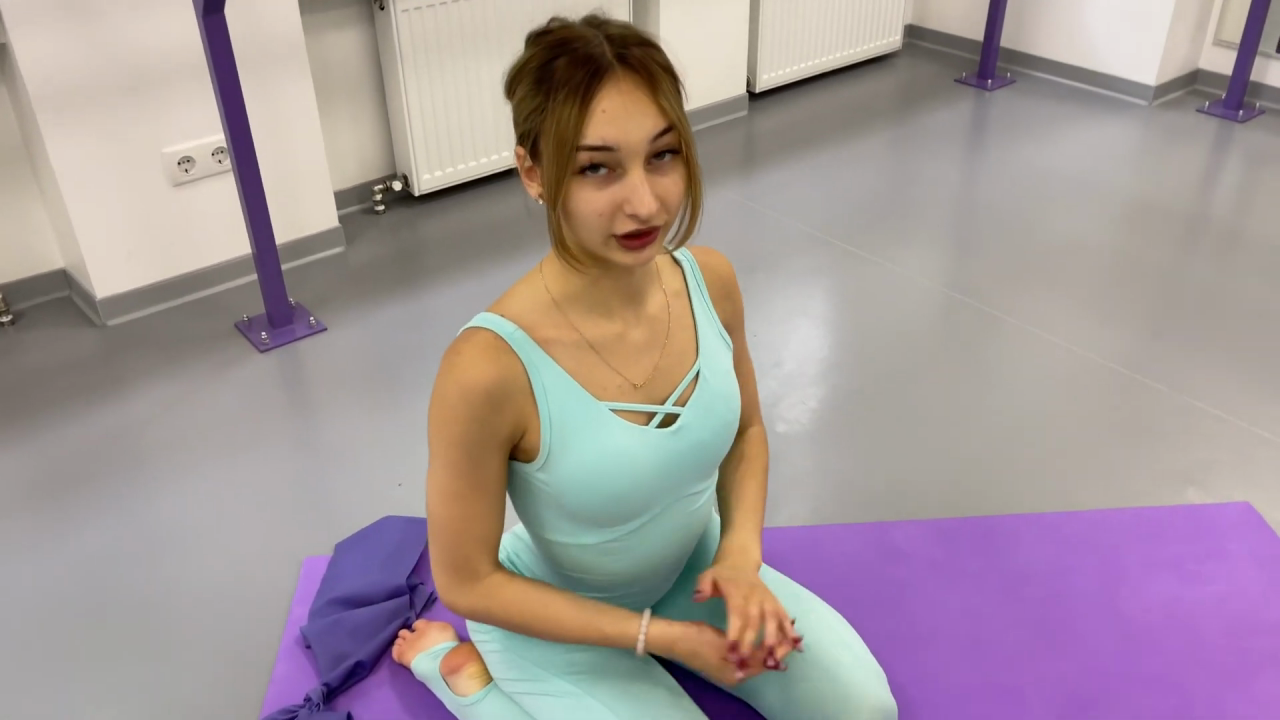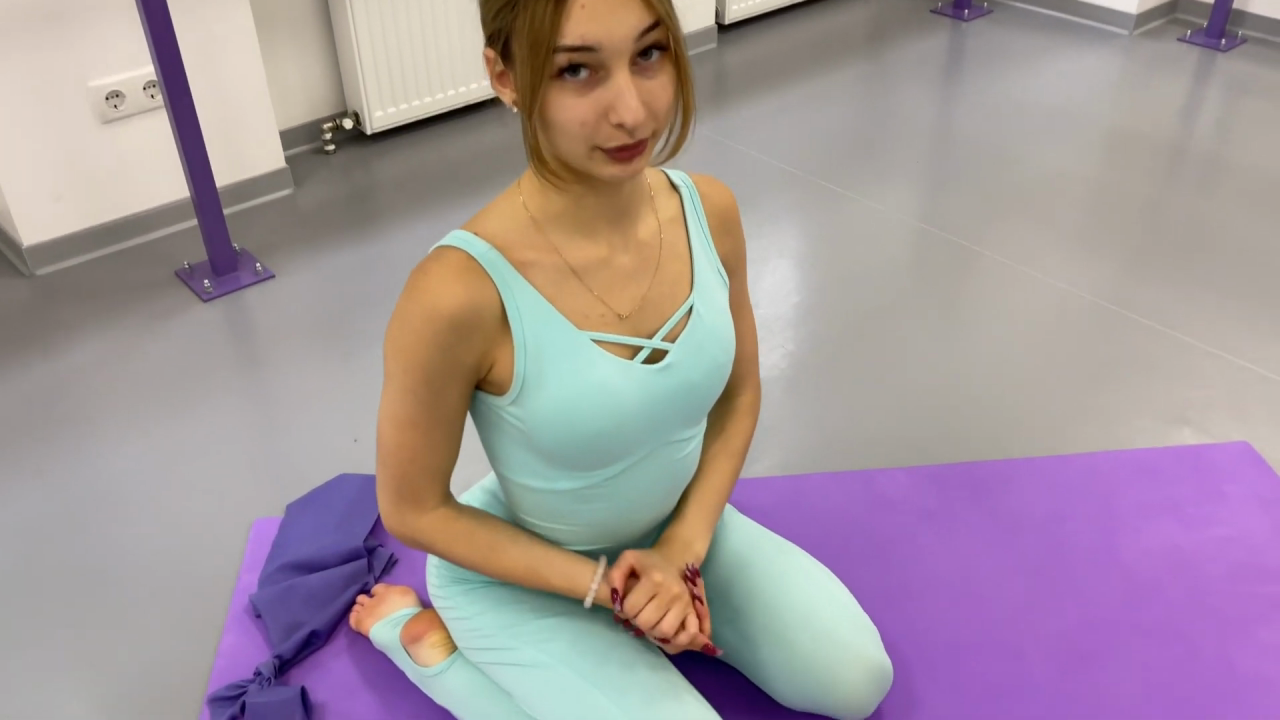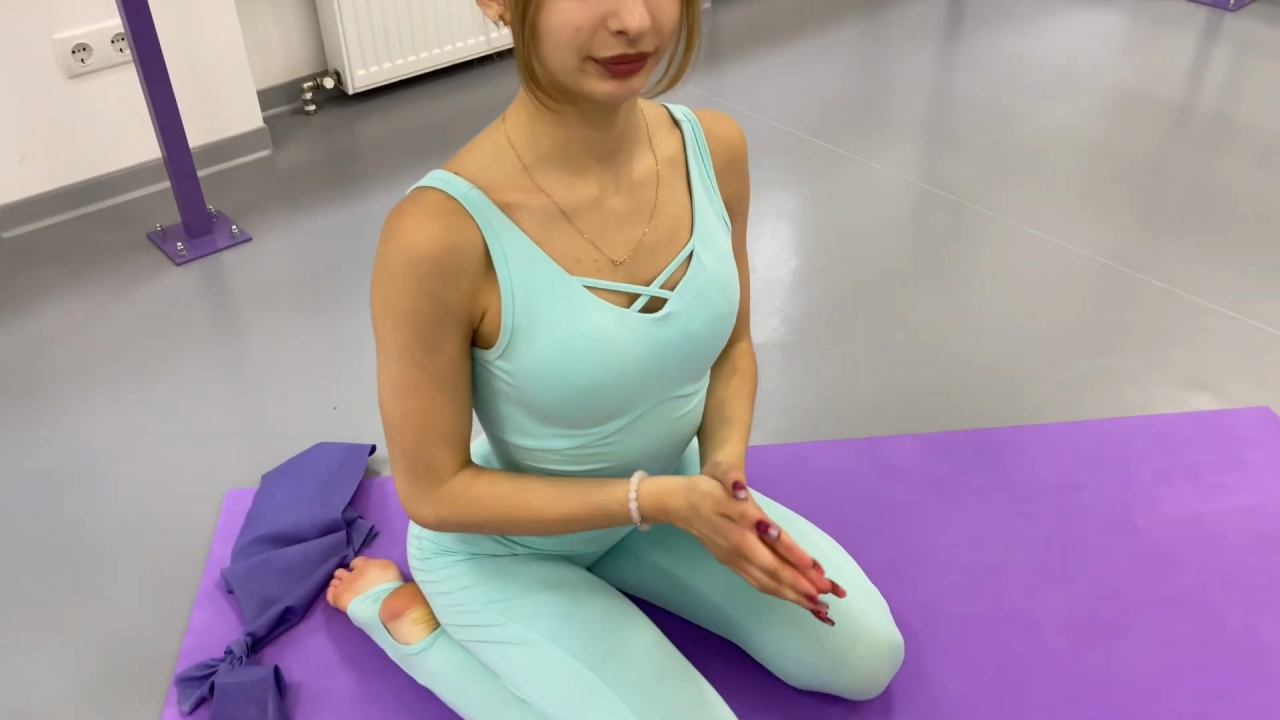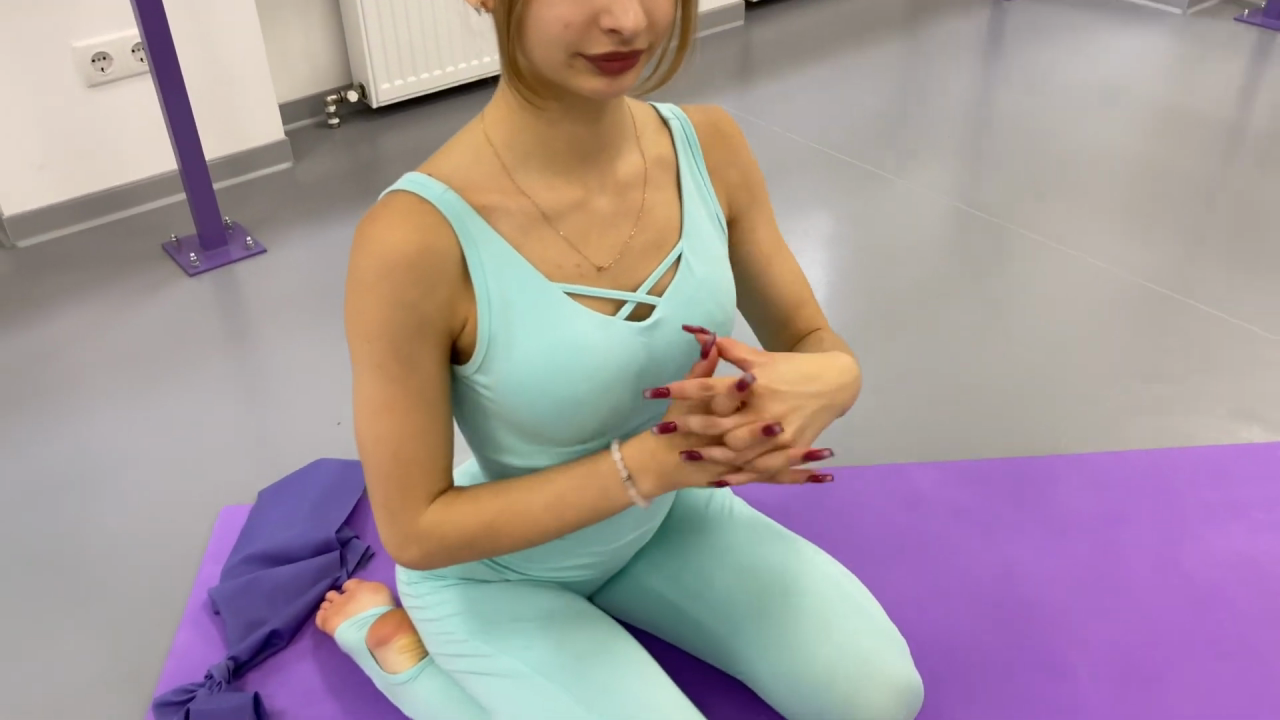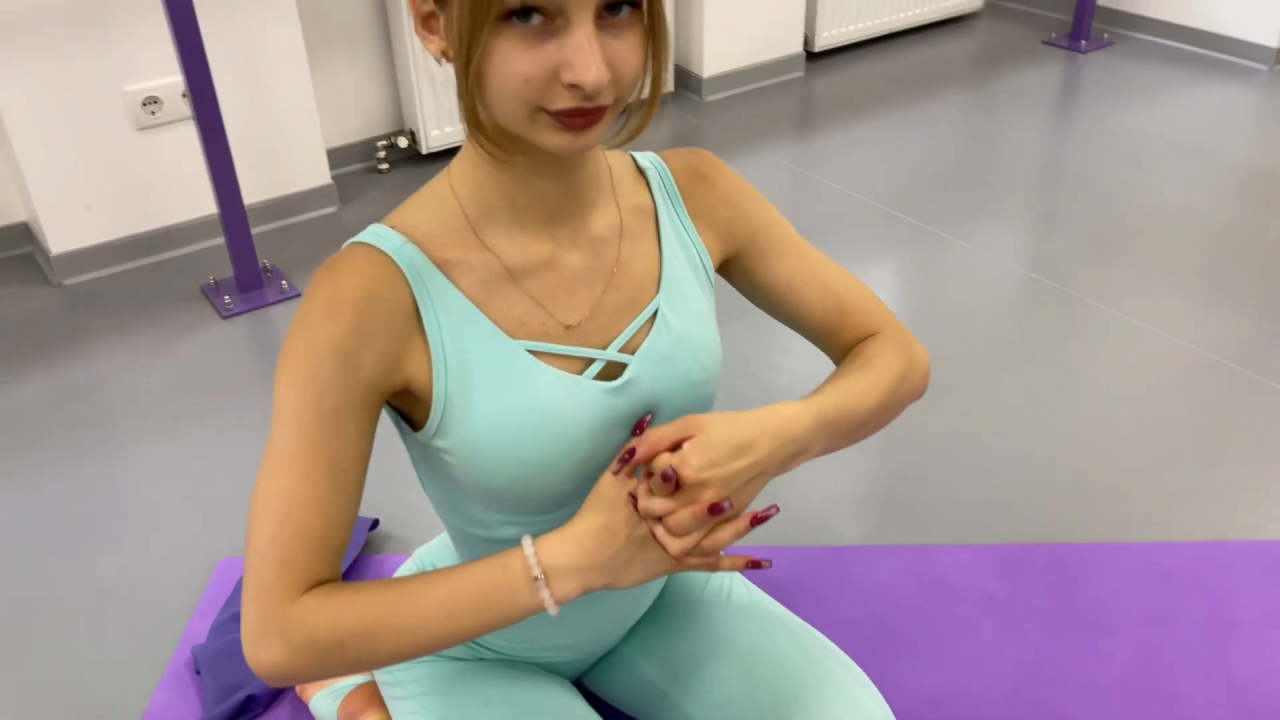
dt=0.5s
person 1, frame 1
left shoulder: (709, 280)
right shoulder: (490, 369)
left elbow: (745, 437)
right elbow: (465, 582)
left wrist: (741, 553)
right wrist: (655, 635)
left hip: (686, 568)
right hip: (554, 619)
person 1, frame 2
left shoulder: (708, 210)
right shoulder: (460, 291)
left elbow: (738, 396)
right elbow: (411, 509)
left wrist: (682, 546)
right wrist: (598, 584)
left hip: (670, 529)
right hip: (519, 576)
person 1, frame 3
left shoulder: (713, 148)
right shoulder: (441, 232)
left elbow: (729, 345)
right elbow: (434, 493)
left wrist: (729, 471)
right wrist: (663, 502)
left hip: (658, 491)
right hip: (505, 547)
left knee: (866, 657)
person 1, frame 4
left shoulder: (708, 147)
right shoulder: (415, 237)
left elbow: (815, 349)
right elbow: (415, 531)
left wrist: (826, 384)
right wrist: (649, 462)
left hip: (659, 516)
right hip: (496, 571)
person 1, frame 5
left shoulder: (693, 196)
right shoulder: (376, 295)
left elbow: (896, 359)
left wrist: (777, 436)
right wrist: (569, 555)
left hip: (662, 593)
right hip: (478, 653)
